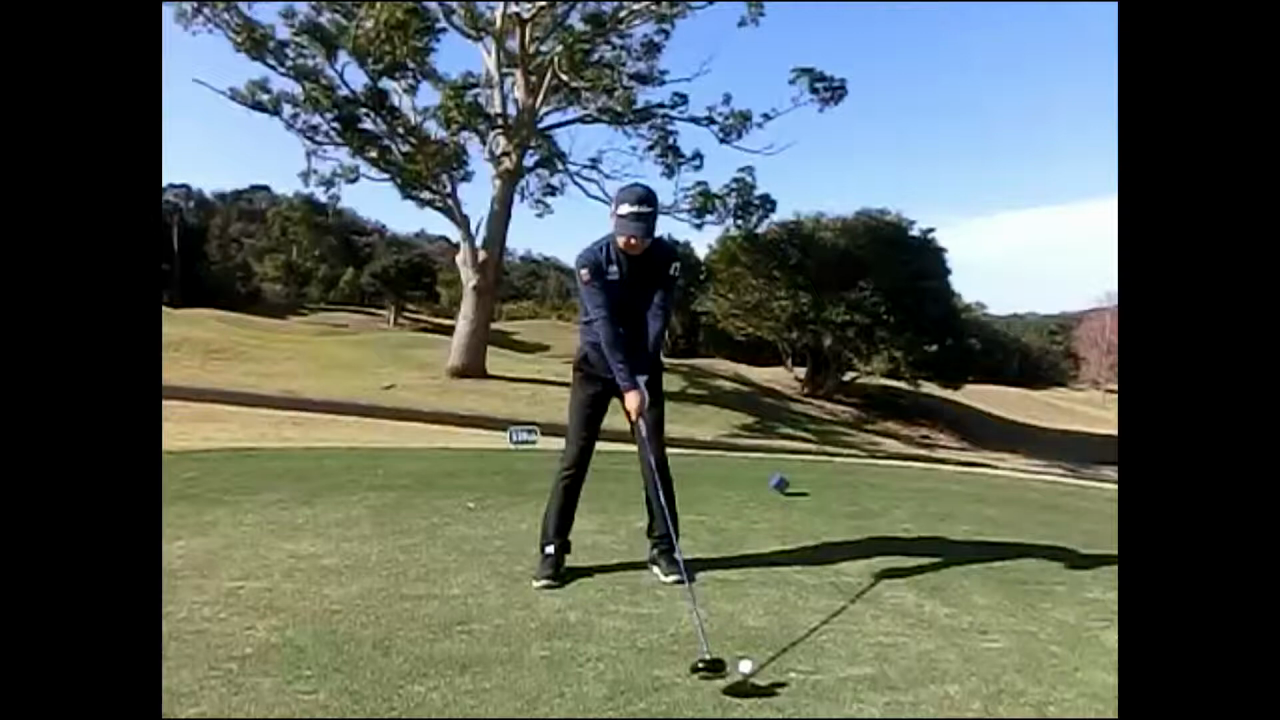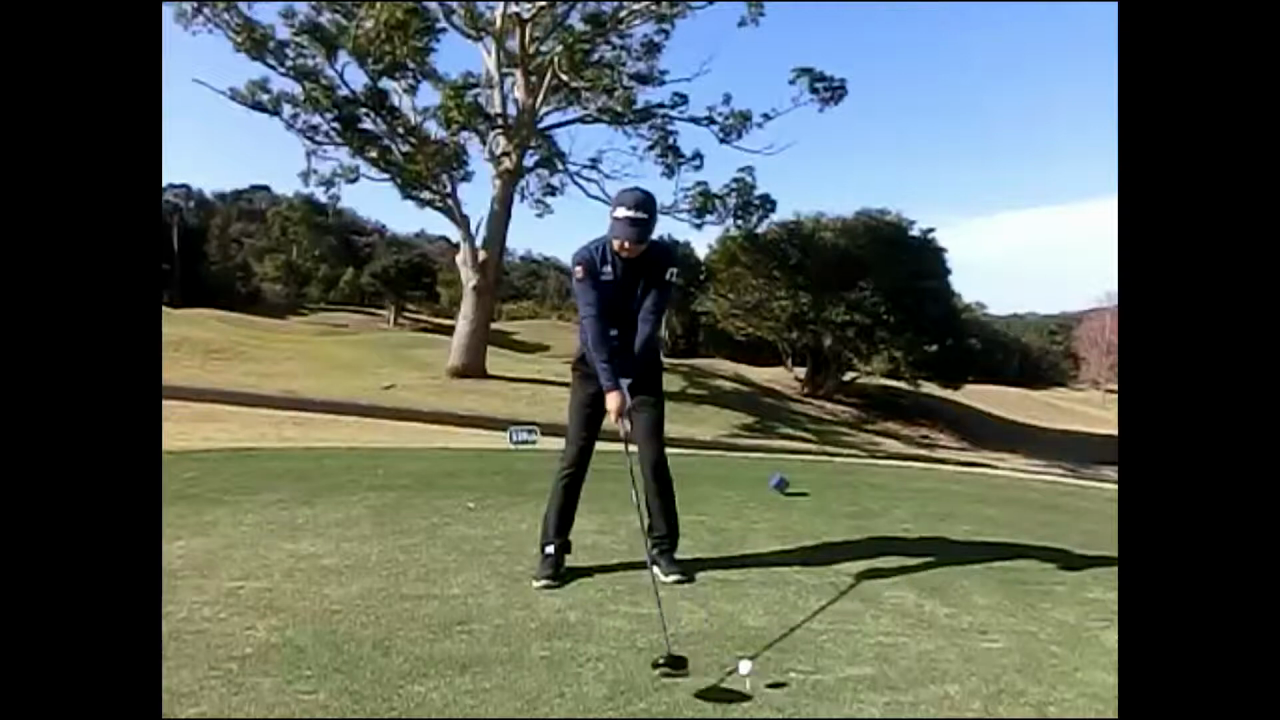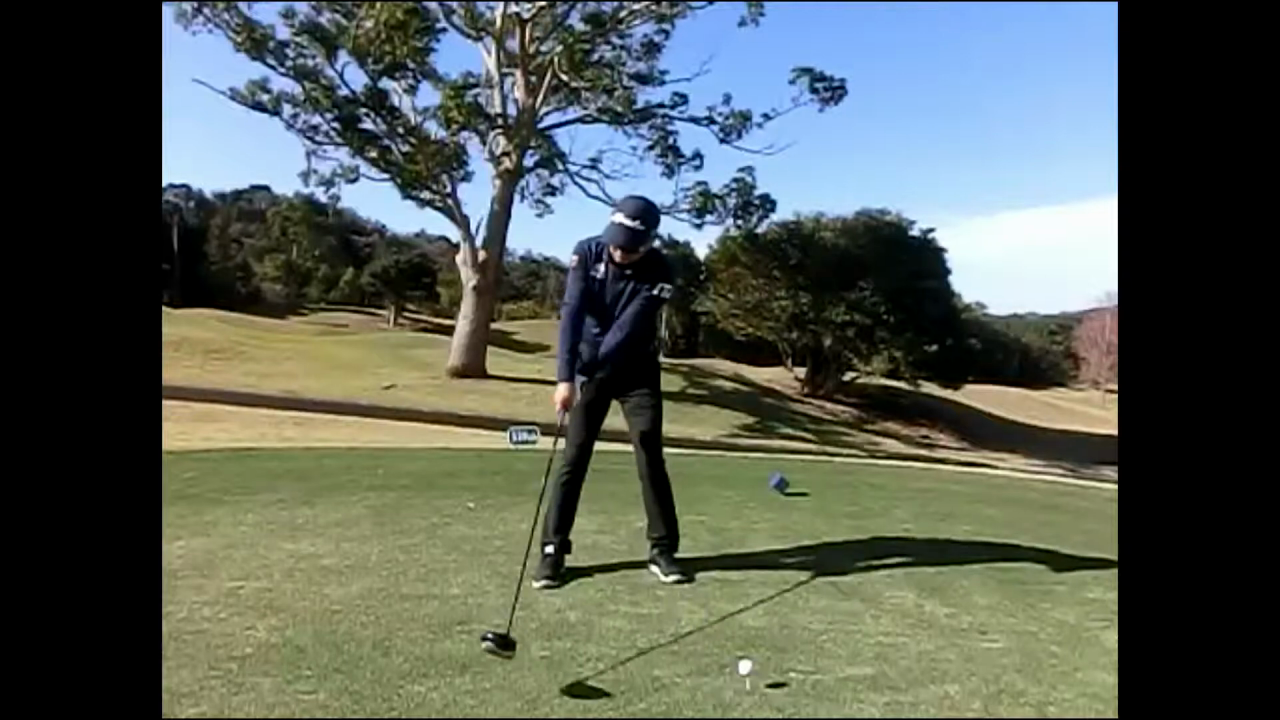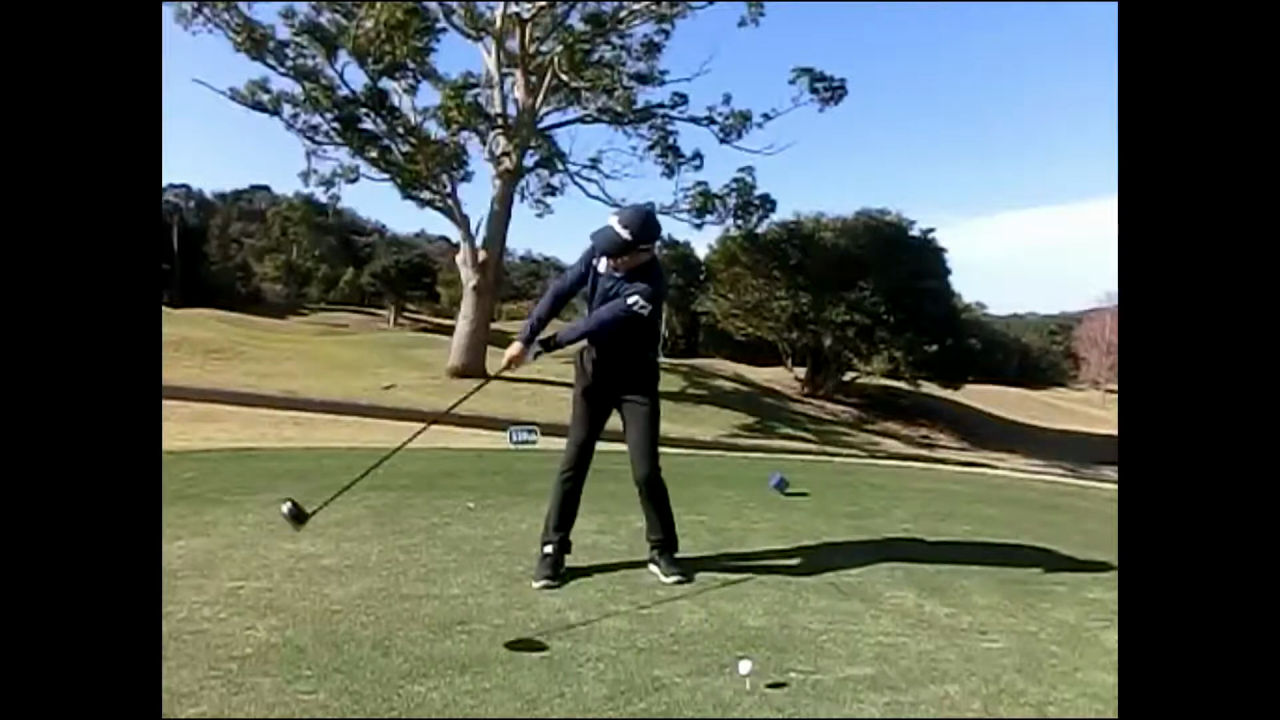
dt=0.3s
person 1, frame 1
left shoulder: (666, 258)
right shoulder: (591, 260)
left elbow: (657, 319)
right elbow: (604, 325)
left wrist: (641, 378)
right wrist: (626, 385)
left hip: (644, 366)
right hip: (595, 365)
left knee: (655, 460)
right knee: (575, 458)
left ankle: (662, 548)
right ankle: (552, 549)
person 1, frame 2
left shoulder: (663, 261)
right shoulder: (587, 259)
left elbow: (648, 323)
right elbow: (594, 325)
left wrist: (626, 382)
right wrist: (607, 385)
left hip: (642, 369)
right hip: (593, 367)
left knee: (653, 460)
right knee: (574, 459)
left ankle: (662, 549)
right ankle: (552, 550)
person 1, frame 3
left shoulder: (658, 273)
right shoulder: (586, 252)
left elbow: (625, 330)
right elbow: (572, 314)
left wrist: (584, 376)
right wrist: (565, 375)
left hip: (637, 371)
right hip: (585, 366)
left knee: (651, 462)
right knee: (573, 459)
left ankle: (662, 550)
right ankle: (553, 549)
person 1, frame 4
left shoulder: (648, 287)
right shoulder: (604, 249)
left elbow: (595, 323)
right elbow: (564, 287)
left wrist: (544, 344)
right wrist: (526, 336)
left hip: (635, 376)
right hip: (595, 365)
left knee: (645, 470)
right knee: (573, 461)
left ankle: (662, 550)
right ankle: (553, 549)
